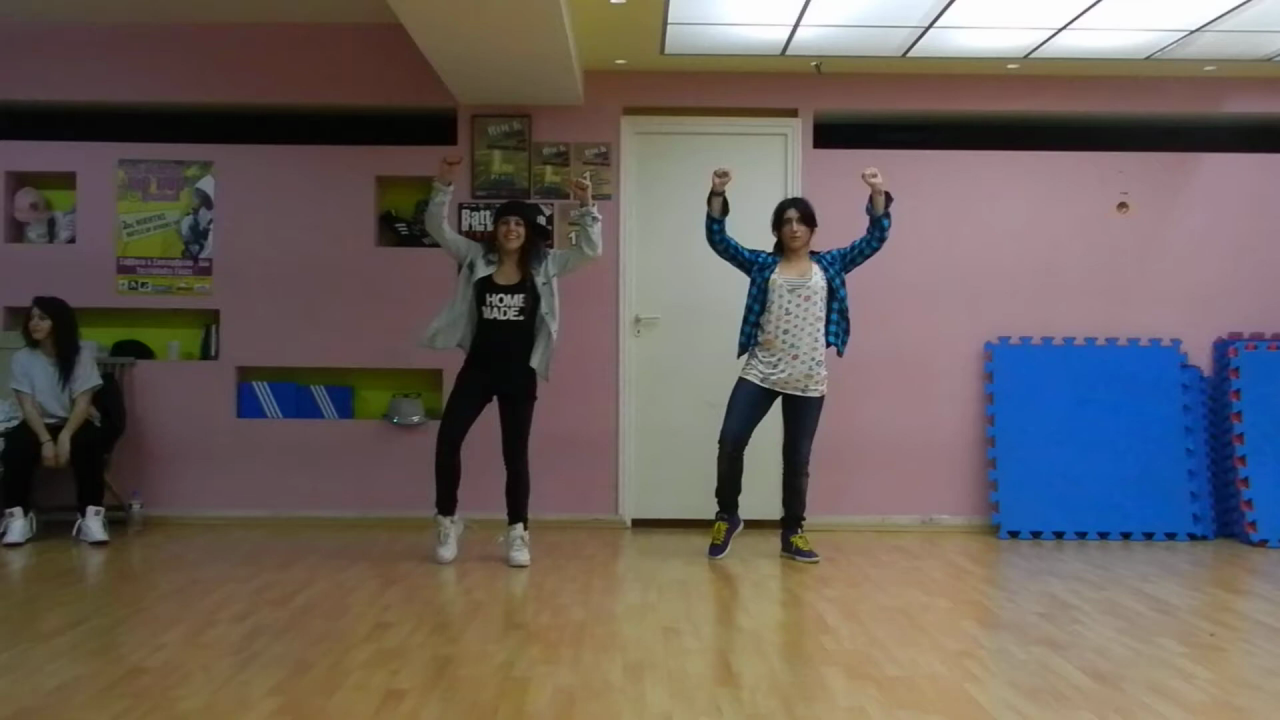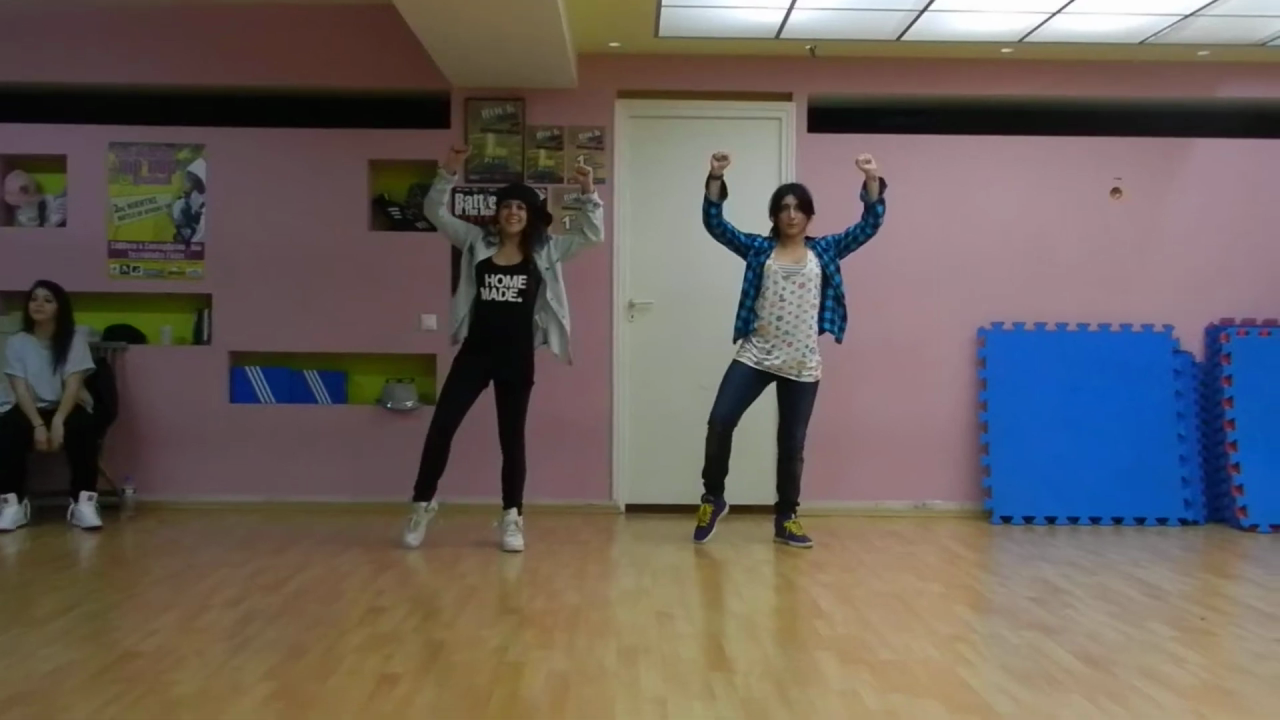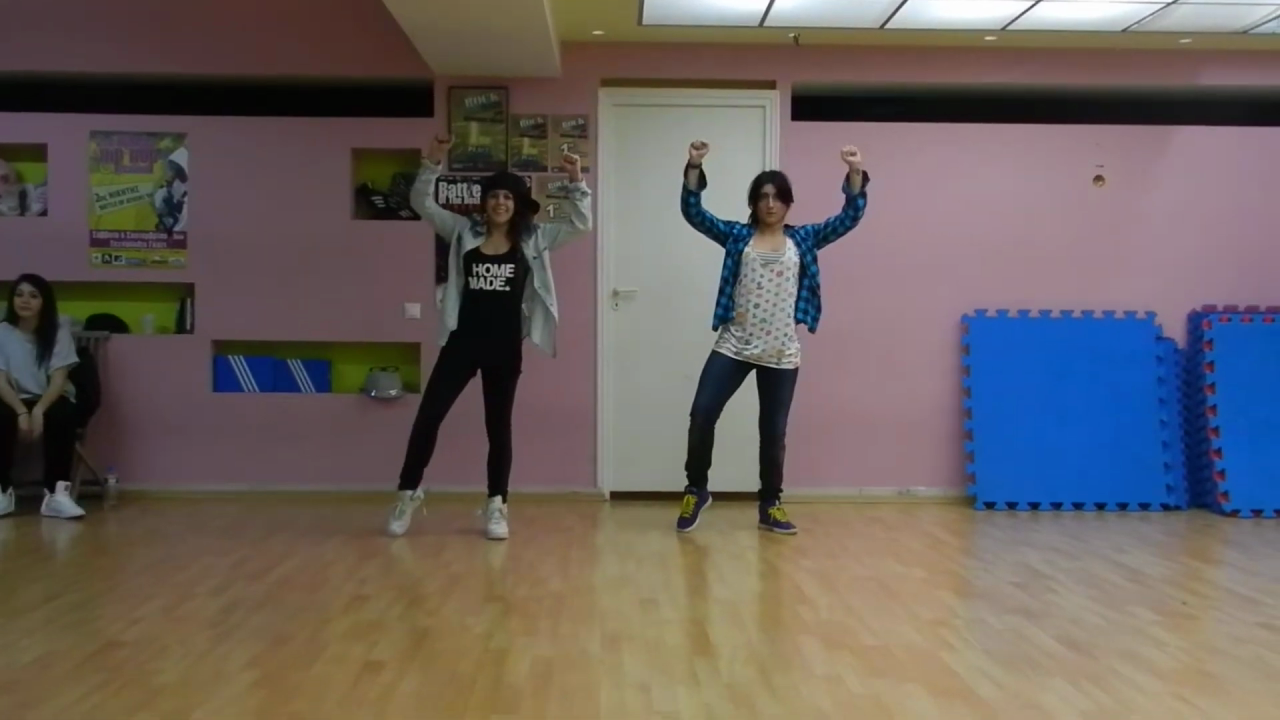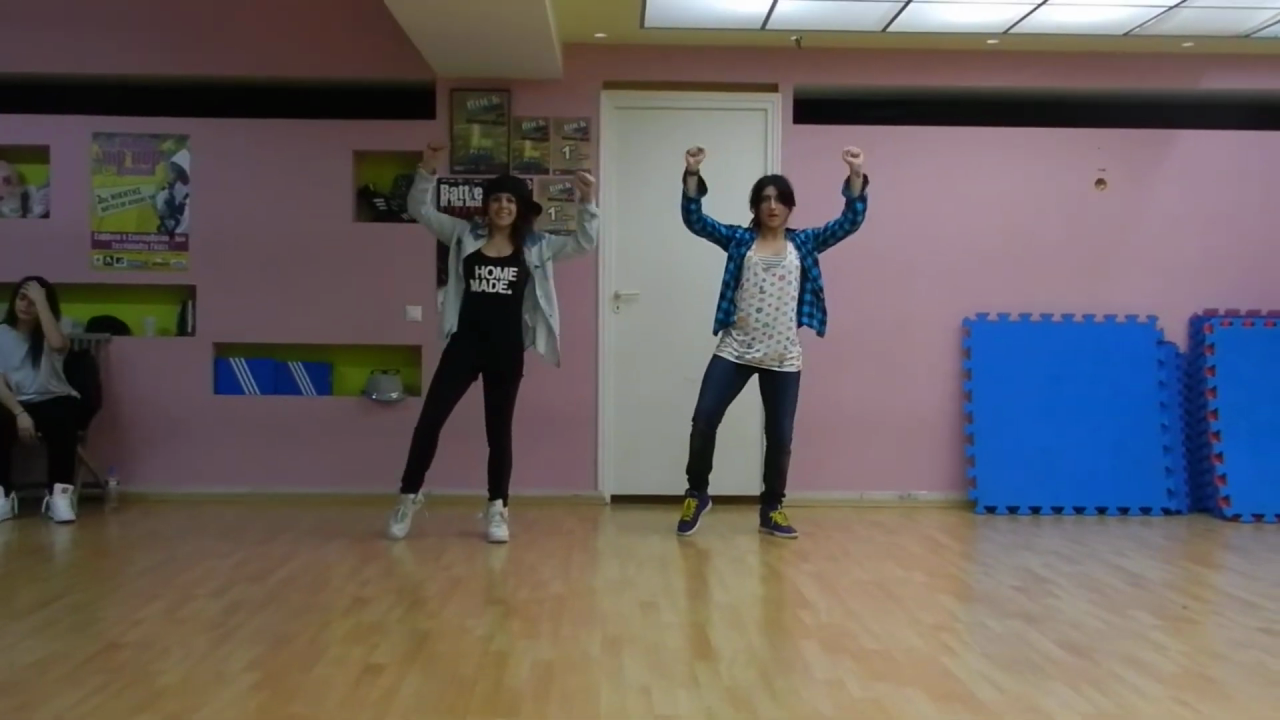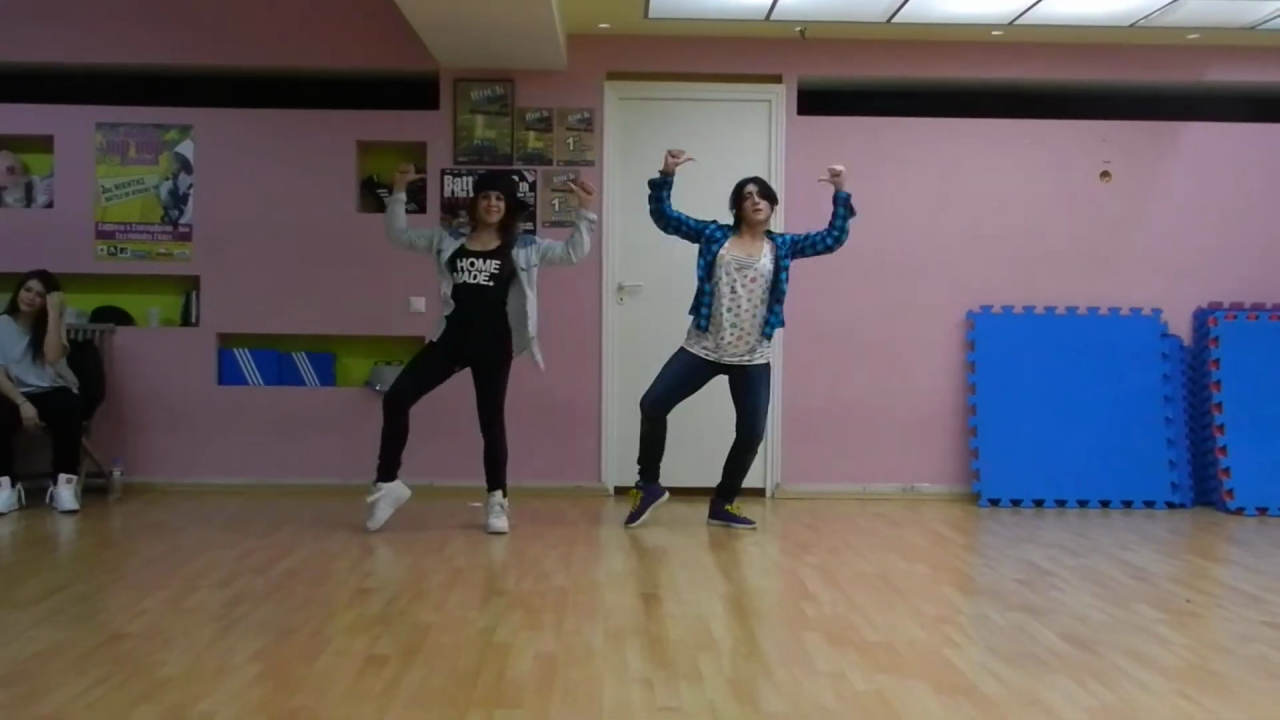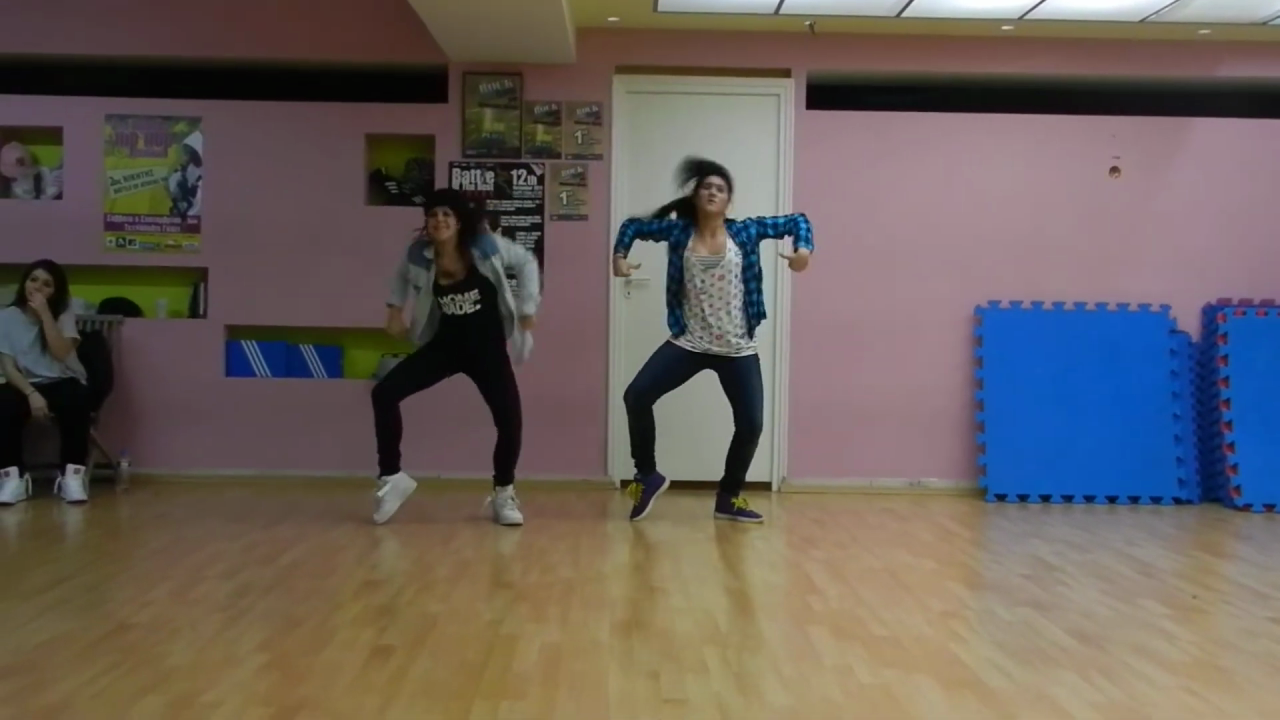
dt=0.7s
person 1, frame 1
left shoulder: (829, 265)
right shoulder: (762, 264)
left elbow: (874, 239)
right elbow: (718, 240)
left wrist: (878, 194)
right wrist: (717, 195)
left hip: (809, 380)
right hip: (761, 373)
left knee: (798, 458)
right knee: (730, 441)
left ankle: (793, 534)
right ankle: (727, 517)
person 1, frame 2
left shoulder: (825, 251)
right shoulder: (759, 249)
left elbow: (869, 225)
right elbow: (715, 224)
left wrist: (872, 180)
right wrist: (716, 179)
left hip: (803, 365)
right hip: (756, 357)
left knee: (792, 443)
right knee: (720, 422)
left ankle: (786, 519)
right ankle: (713, 498)
person 1, frame 3
left shoulder: (803, 239)
right shoulder: (737, 236)
left elbow: (849, 217)
right elbow: (693, 213)
left wrist: (855, 173)
right wrist: (694, 167)
left hip: (781, 353)
right hip: (734, 346)
left knee: (774, 431)
right knee: (702, 414)
left ankle: (770, 505)
right ankle: (696, 491)
person 1, frame 4
left shoulder: (804, 243)
right shoulder: (739, 240)
left elbow: (850, 221)
right elbow: (694, 219)
left wrist: (856, 175)
right wrist: (692, 173)
left hip: (783, 357)
right hip: (736, 350)
left knee: (780, 435)
right knee: (704, 419)
left ankle: (771, 509)
right ankle: (697, 494)
person 1, frame 5
left shoulder: (781, 246)
right shoulder: (715, 235)
left elbow: (834, 237)
right elbow: (662, 216)
left wrist: (839, 191)
right wrist: (666, 175)
left hip: (752, 356)
right hip: (703, 348)
left knee: (752, 431)
right knee: (653, 405)
left ankle: (723, 503)
right ankle: (649, 485)
person 1, frame 6
left shoulder: (745, 231)
right shoulder: (679, 231)
left elbow: (797, 221)
right elbow: (633, 225)
left wrist: (803, 248)
right wrist: (619, 255)
left hip: (737, 348)
right hip: (689, 342)
left knee: (751, 422)
right knee: (636, 396)
left ankle: (729, 497)
right ankle: (648, 476)
person 2, frame 1
left shoulder: (545, 265)
right shoulder: (477, 258)
left elbow: (591, 249)
right elbow: (437, 228)
left wrist: (586, 207)
right wrist: (444, 185)
left hip: (519, 373)
right hip: (478, 368)
left knee: (515, 454)
right knee: (448, 441)
left ankle: (517, 534)
right ankle: (450, 522)
person 2, frame 2
left shoulder: (546, 249)
right shoulder: (477, 241)
left elbow: (592, 234)
right elbow: (435, 212)
left wrist: (588, 193)
right wrist: (448, 173)
left hip: (517, 356)
right hip: (475, 352)
left knee: (512, 438)
right knee: (441, 427)
left ankle: (512, 519)
right ankle: (422, 506)
person 2, frame 3
left shoulder: (533, 240)
right shoulder: (464, 232)
left elbow: (580, 223)
right elbow: (422, 203)
left wrist: (576, 182)
right wrist: (431, 164)
left hip: (505, 346)
right hip: (463, 341)
left knee: (498, 426)
right knee: (427, 416)
left ankle: (496, 507)
right ankle: (408, 495)
person 2, frame 4
left shoulder: (536, 246)
right shoulder: (465, 235)
left elbow: (585, 242)
right elbow: (421, 210)
left wrist: (587, 200)
right wrist: (427, 171)
left hip: (506, 351)
right hip: (465, 345)
left knee: (499, 431)
right knee: (430, 420)
left ankle: (497, 510)
right ankle: (408, 497)
person 2, frame 5
left shoulder: (523, 246)
right shoulder: (449, 239)
left elbow: (574, 253)
right elbow: (398, 235)
left wrist: (584, 211)
right wrist: (398, 193)
left hip: (493, 343)
right hip: (451, 338)
left knee: (491, 422)
right knee: (396, 400)
left ankle: (497, 502)
right ankle: (387, 486)
person 2, frame 6
left shoulder: (486, 246)
right shoulder: (420, 255)
left elbow: (525, 262)
right elbow: (402, 276)
left wrist: (528, 309)
right wrist: (395, 308)
left hip: (487, 346)
right hip: (445, 344)
left knee: (510, 420)
right knee: (383, 393)
left ankle: (503, 495)
right ankle: (392, 479)
person 3, frame 1
left shoulder: (81, 356)
right shoulder: (22, 358)
left elbow: (83, 403)
right elbow: (28, 406)
left wrist: (65, 436)
right wrist: (46, 440)
left hip: (74, 423)
right hip: (39, 424)
left knee: (89, 442)
left ankle: (91, 517)
person 3, frame 2
left shoulder: (75, 340)
left elbow: (73, 385)
right elbow: (20, 390)
left wrist: (58, 421)
right wrist: (38, 424)
left hip: (68, 408)
right hip: (31, 409)
left knee: (82, 428)
left ankle: (83, 502)
person 3, frame 3
left shoulder: (59, 333)
left elbow: (58, 380)
left wrist: (39, 410)
right wrist: (21, 412)
left hip: (51, 400)
left knee: (63, 417)
left ankle: (58, 493)
person 3, frame 4
left shoulder: (51, 329)
left elbow: (57, 344)
left wrist: (40, 301)
left hip: (51, 401)
left knee: (65, 418)
left ankle: (60, 495)
person 3, frame 5
left shoulder: (53, 324)
left elbow: (53, 358)
left wrist: (54, 312)
right wrist: (22, 403)
left hip: (53, 393)
left knee: (70, 407)
left ankle: (64, 485)
person 3, frame 6
left shoulder: (63, 315)
left elbow: (61, 354)
left wrist: (45, 313)
right wrist: (31, 394)
left hip: (61, 383)
right hip: (25, 385)
left knee: (77, 399)
left ankle: (72, 475)
